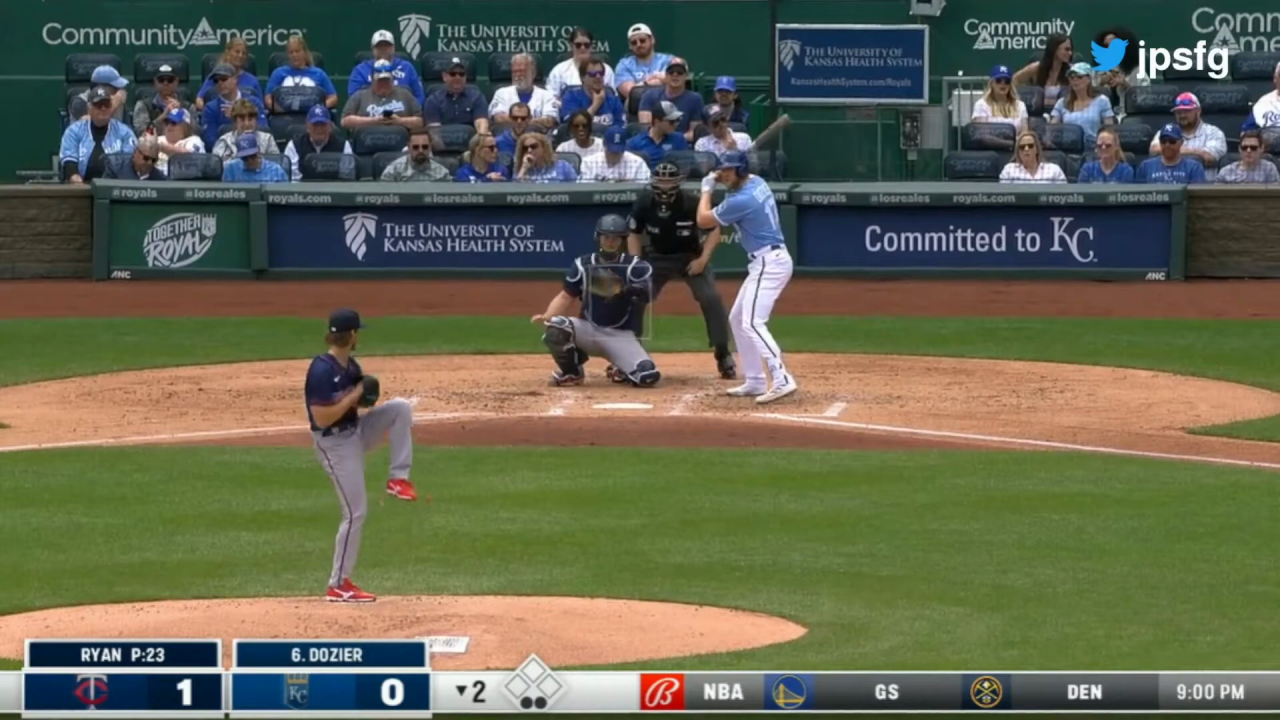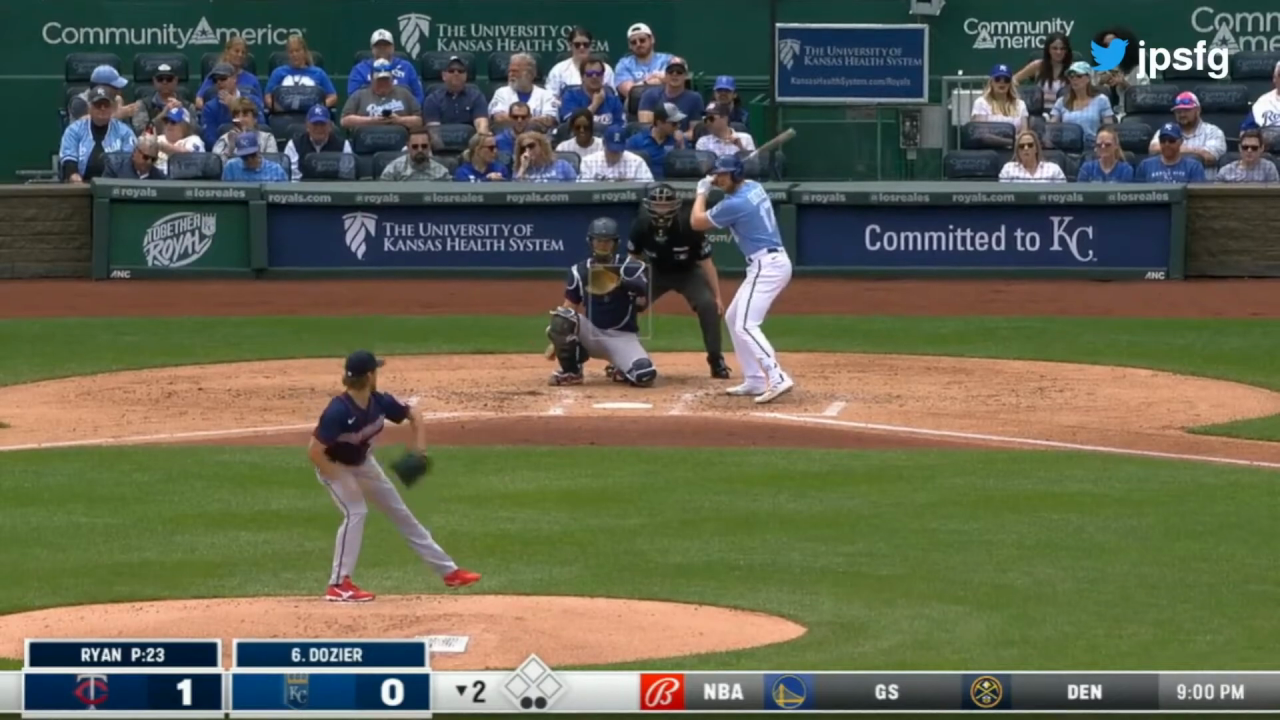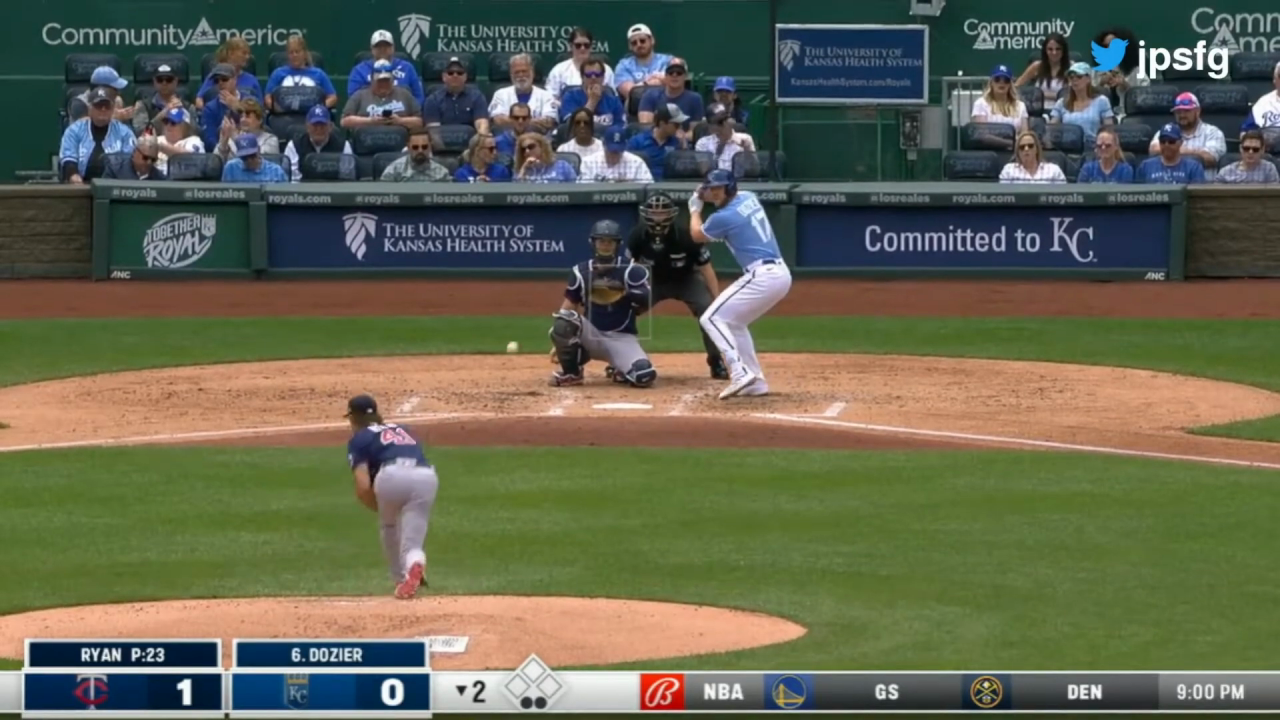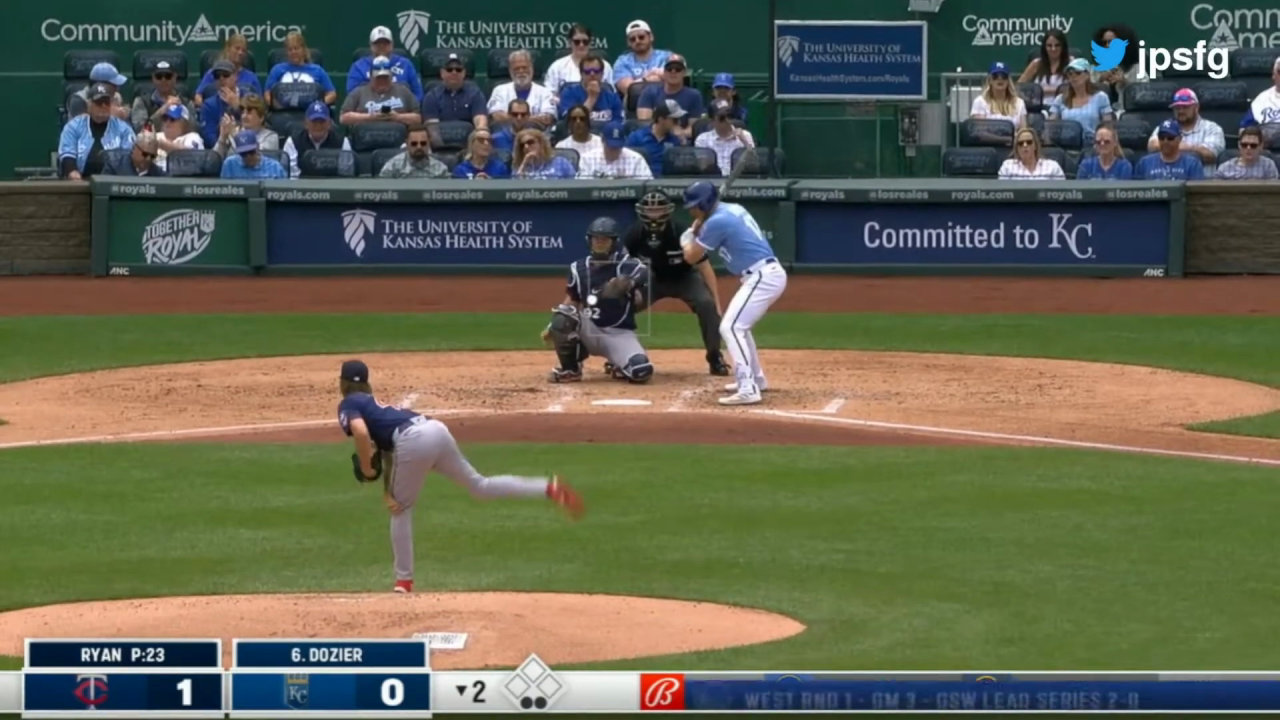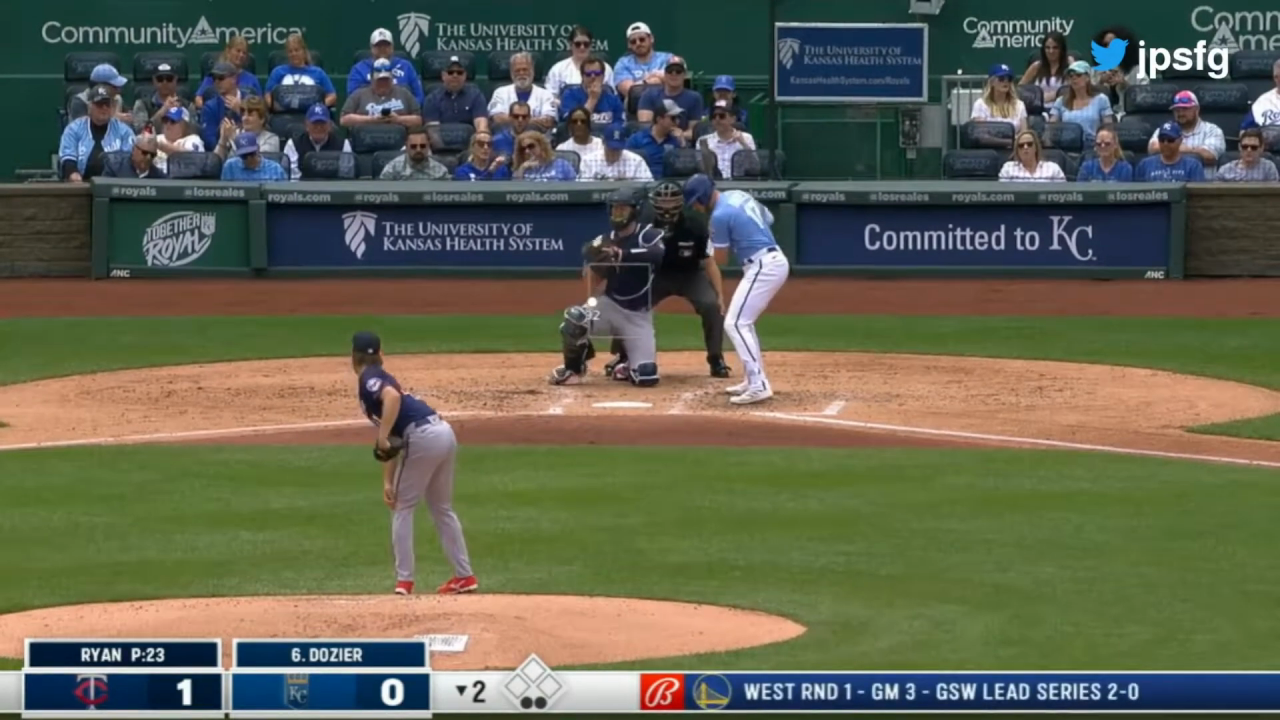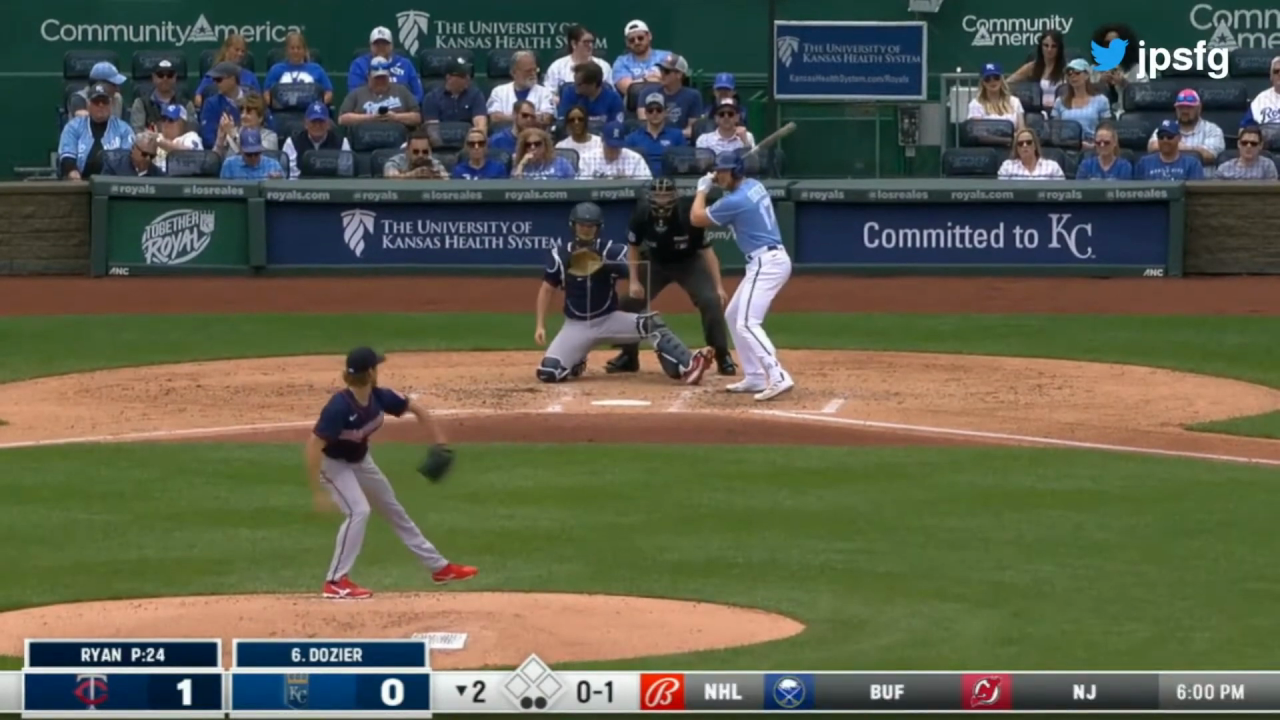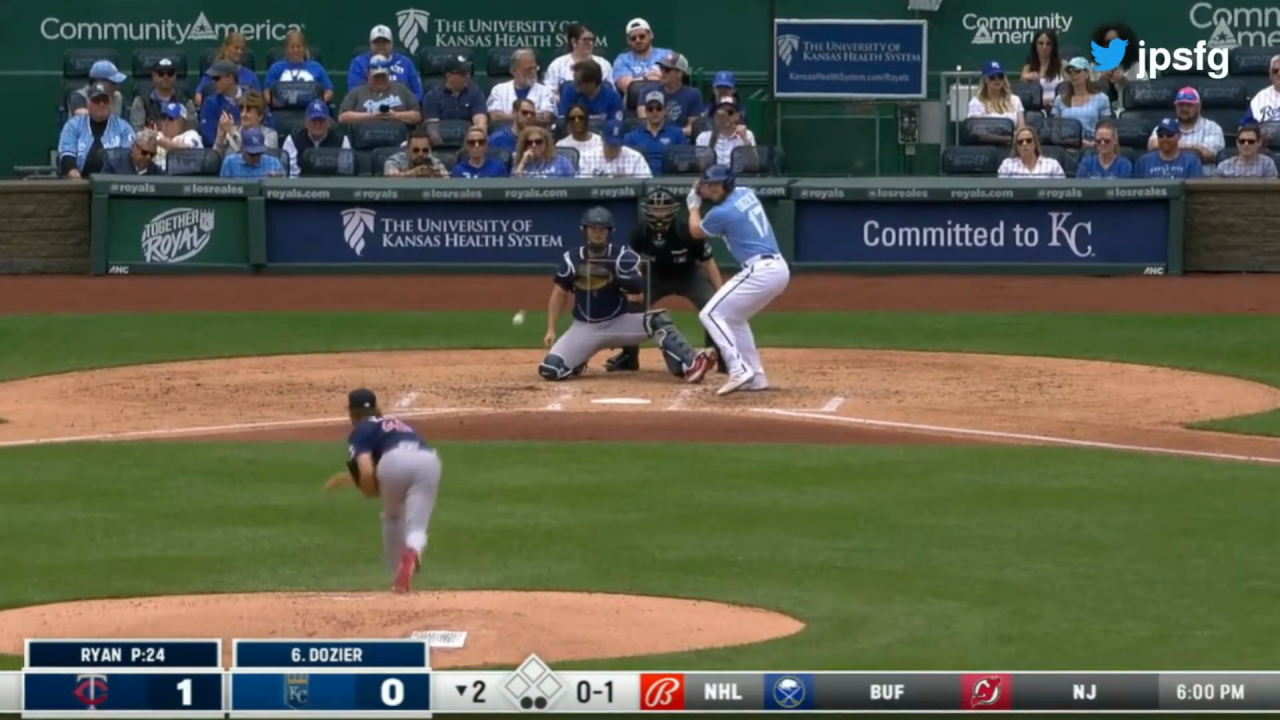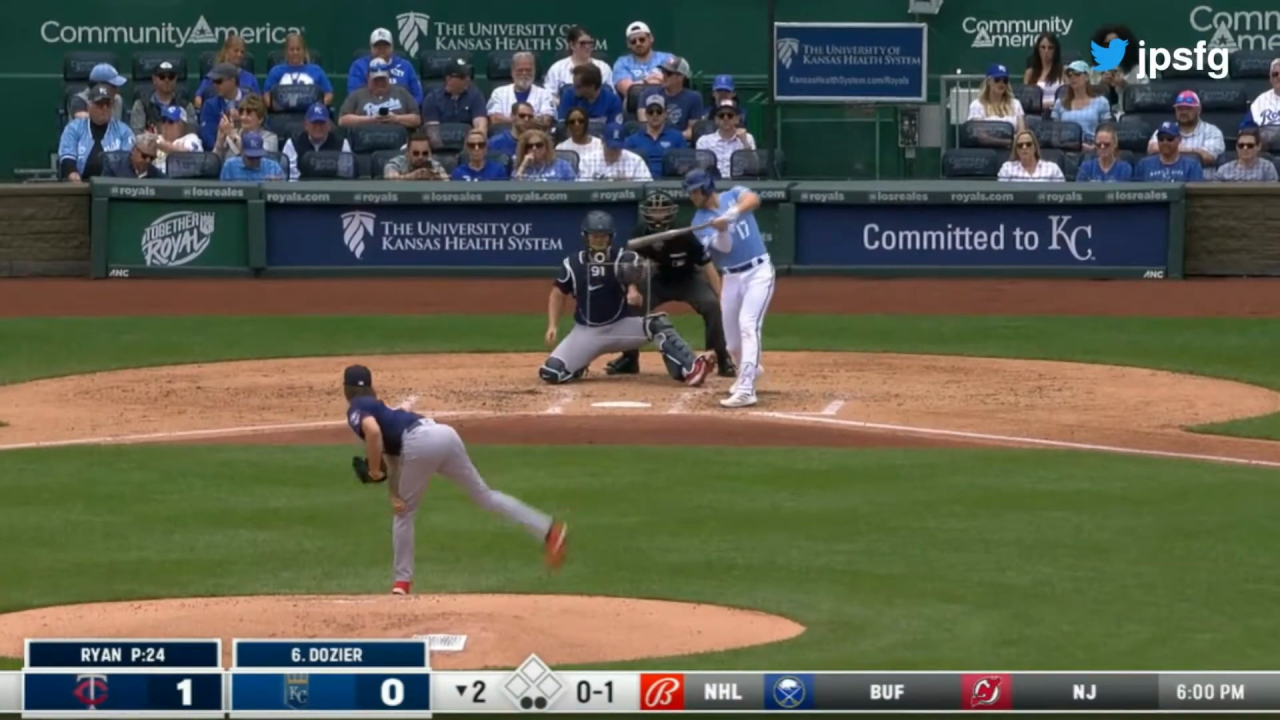
dt=0.5s
person 1, frame 1
left shoulder: (351, 364)
right shoulder: (321, 370)
right elbow: (322, 419)
left wrist: (364, 396)
right wrist: (354, 396)
left hip: (358, 430)
right hip: (336, 444)
left knee: (401, 407)
right knee: (355, 513)
left ankle: (398, 479)
right ankle: (337, 585)
person 1, frame 2
left shoulder: (380, 401)
right shoulder: (338, 411)
left elbow: (414, 416)
right elbow: (314, 452)
left wrist: (419, 448)
right wrist: (344, 481)
left hip: (364, 463)
right hip: (334, 469)
left knee: (402, 516)
right knee: (356, 513)
left ankle: (449, 571)
right ankle: (338, 585)
person 1, frame 3
left shoulder: (358, 439)
right shoulder: (397, 429)
left elbow: (362, 485)
left wrist: (375, 504)
left hip: (391, 477)
right hip: (424, 479)
left knee: (389, 527)
right knee: (411, 547)
left ankle: (406, 578)
right ankle: (414, 568)
person 1, frame 4
left shoulder: (347, 404)
right shoulder: (373, 403)
left elbow: (361, 433)
right elbow: (386, 455)
left wrist: (366, 468)
right wrist: (387, 494)
left hip: (413, 439)
right hip: (432, 433)
left knee: (400, 511)
right knee: (481, 486)
left ankle: (404, 579)
right ankle: (550, 488)
person 1, frame 5
left shoulder: (369, 378)
right shoulder: (379, 380)
left elbow: (393, 397)
right elbow: (392, 445)
left wrist: (383, 437)
right wrist: (387, 483)
left hip: (423, 438)
left knee: (403, 508)
right knee: (441, 508)
left ankle: (404, 580)
right ankle: (464, 576)
person 1, frame 6
left shoulder: (380, 396)
right shoulder: (338, 406)
left elbow: (414, 409)
right elbow: (312, 446)
left wrist: (439, 440)
right wrist: (318, 491)
left hip: (360, 461)
right hip: (334, 465)
left knee: (395, 512)
right knee: (358, 512)
left ankle: (439, 566)
right ankle: (335, 582)
person 1, frame 7
left shoulder: (359, 432)
right shoulder: (391, 422)
left elbow: (367, 473)
left wrist: (370, 489)
right wrist: (345, 479)
left hip: (395, 462)
right hip: (427, 462)
left knee: (391, 516)
right knee: (415, 527)
left ankle: (400, 576)
right ankle: (411, 553)
person 1, frame 8
left shoulder: (355, 409)
right shoulder: (378, 408)
left elbow: (373, 432)
right elbow: (391, 457)
left wrist: (373, 470)
right wrist: (393, 495)
left hip: (418, 443)
right hip: (439, 437)
left knee: (404, 514)
right knee: (484, 495)
left ankle: (402, 580)
right ankle: (548, 530)
person 2, frame 1
left shoulder: (741, 200)
right shoulder: (758, 182)
left elbow: (703, 221)
right elbow: (740, 182)
left wrist: (706, 189)
right wrist: (719, 178)
left hip: (769, 263)
right hip: (769, 262)
left knee: (752, 323)
right knee: (737, 319)
left ankle: (782, 380)
right ankle: (756, 381)
person 2, frame 2
left shoulder: (734, 204)
right shoulder: (755, 187)
left elbow: (696, 222)
left wrist: (701, 192)
right wrist: (715, 182)
left hip: (767, 266)
right hip: (778, 263)
left knee: (745, 325)
right knee: (736, 319)
left ankle: (777, 378)
right ankle: (755, 381)
person 2, frame 3
left shoulder: (724, 217)
right shoulder: (749, 197)
left elbow: (697, 235)
left wrist: (694, 209)
right wrist: (705, 197)
left hip: (762, 276)
right hip: (781, 275)
left knee: (711, 319)
right knee: (734, 323)
left ankle: (740, 373)
right ankle: (755, 382)
person 2, frame 4
left shoulder: (716, 221)
right shoulder: (732, 208)
left elbow: (691, 258)
left wrist: (686, 240)
right wrist: (698, 230)
left hip: (763, 277)
right hip: (768, 274)
left knee: (731, 327)
right knee: (738, 325)
left ankle: (747, 390)
right ankle: (755, 379)
person 2, frame 5
left shoulder: (720, 215)
right shoulder: (739, 194)
left elbow: (720, 259)
right elbow: (768, 218)
left wrist: (713, 244)
left hip: (763, 266)
right hip: (774, 263)
left knee: (735, 323)
right knee: (742, 323)
left ankle: (759, 386)
right ankle: (755, 380)
person 2, frame 6
left shoulder: (734, 201)
right shoulder: (755, 185)
left elbow: (696, 218)
left wrist: (702, 189)
right wrist: (714, 181)
left hip: (767, 263)
right hip: (776, 260)
left knee: (746, 322)
right knee: (735, 316)
left ankle: (777, 377)
right ankle: (756, 378)
person 2, frame 7
left shoulder: (722, 213)
right shoulder: (747, 194)
left elbow: (696, 231)
left wrist: (693, 205)
right wrist: (702, 192)
left hip: (760, 271)
right hip: (778, 270)
left knee: (711, 314)
right knee: (734, 319)
left ankle: (739, 370)
right ankle: (755, 376)
person 2, frame 8
left shoulder: (734, 195)
right shoulder: (700, 221)
left elbow: (753, 199)
right elbow: (724, 247)
left wrist: (734, 212)
right wrist: (722, 228)
left hip: (759, 272)
right hip: (731, 278)
left knee: (748, 325)
right knee: (733, 340)
left ankle: (746, 390)
right ankle: (749, 372)
person 3, frame 1
left shoulder: (691, 203)
right shoulder: (643, 203)
left elbow: (714, 231)
right elbow: (634, 236)
left wrist: (703, 258)
left hip: (690, 257)
right hip: (656, 257)
left knee: (711, 298)
left ankle: (723, 354)
person 3, frame 2
left shoulder: (690, 227)
right shoulder: (640, 226)
left elbow: (706, 263)
right elbow: (633, 259)
left wrist: (718, 297)
left hip: (688, 272)
right hip: (654, 273)
left knee: (708, 305)
left ankle: (716, 359)
person 3, frame 3
left shoulder: (687, 236)
right shoulder: (638, 235)
left elbow: (706, 269)
left hip: (686, 280)
right hip: (653, 281)
left knee: (707, 308)
left ankle: (716, 361)
person 3, frame 4
left shoulder: (684, 233)
right shoulder: (633, 234)
left elbow: (704, 266)
left wrist: (716, 300)
left hip: (684, 278)
right hip: (651, 280)
left knee: (707, 304)
left ankle: (715, 357)
person 3, frame 5
left shoulder: (695, 225)
right shoulder: (646, 224)
left elbow: (710, 261)
left wrist: (720, 296)
left hip: (691, 274)
right hip: (658, 275)
left knee: (711, 306)
left ankle: (716, 359)
right ankle: (622, 358)
person 3, frame 6
left shoulder: (688, 218)
right shoulder: (640, 217)
left elbow: (707, 251)
right elbow: (633, 248)
left wrist: (719, 286)
right wrist: (634, 280)
left hip: (688, 264)
right hip: (656, 265)
left knee: (711, 301)
right knee: (629, 301)
left ankle: (722, 355)
right ankle: (629, 355)
person 3, frame 7
left shoulder: (687, 231)
right shoulder: (640, 232)
left elbow: (708, 262)
left hip: (689, 275)
right hip: (655, 276)
right knee: (629, 304)
left ankle: (721, 355)
right ankle: (629, 355)
person 3, frame 8
left shoulder: (686, 236)
right shoulder: (639, 235)
left elbow: (707, 266)
left wrist: (721, 299)
left hip: (688, 279)
right hip: (655, 282)
left knee: (713, 306)
left ankle: (723, 358)
right ankle: (629, 358)
person 4, frame 1
left shoulder: (634, 266)
right shoulder: (582, 265)
left elbow: (648, 295)
right elbow: (565, 297)
left wrist: (625, 288)
right wrist: (546, 316)
left hip: (620, 335)
right hip: (589, 330)
left knee: (648, 376)
right knee: (556, 327)
left ankle: (622, 370)
right ankle: (572, 372)
person 4, frame 2
left shoulder: (630, 266)
right shoulder: (579, 271)
left elbow: (644, 291)
right elbow: (569, 308)
left wrist: (620, 282)
right wrist: (559, 340)
left hip: (621, 336)
right hip: (591, 333)
left knee: (645, 375)
right knee: (561, 317)
left ankle: (622, 369)
right ankle: (571, 371)
person 4, frame 3
left shoulder: (632, 271)
right shoulder: (580, 272)
left elbow: (647, 302)
right elbow: (568, 307)
left wrist: (625, 292)
right wrist: (560, 342)
left hip: (621, 338)
right hip: (591, 335)
left knee: (644, 376)
right knee: (563, 319)
left ankle: (620, 370)
right ankle: (571, 372)
person 4, frame 4
left shoulder: (627, 265)
right shoulder: (578, 268)
left elbow: (647, 278)
right elbow: (572, 302)
left wrist: (631, 282)
right wrist: (552, 330)
left hip: (620, 334)
right hip: (590, 330)
left knee: (641, 371)
right knee: (562, 316)
left ankle: (618, 366)
right ankle: (570, 369)
person 4, frame 5
left shoulder: (649, 236)
right shoulder: (603, 242)
left elbow: (656, 257)
right elbow: (591, 282)
left wrist: (620, 254)
right wrist: (596, 264)
left hip: (637, 315)
right hip: (608, 306)
left knee: (647, 376)
right knee: (573, 323)
left ankle: (628, 367)
right ankle: (573, 369)
person 4, frame 6
left shoulder: (611, 249)
right shoulder: (559, 255)
left elbow: (624, 270)
right elbow: (546, 290)
left wrist: (602, 264)
right wrist: (540, 325)
left hip: (610, 320)
right hip: (576, 325)
left knee: (651, 323)
right knee: (548, 372)
left ankle: (687, 367)
right ankle: (575, 364)
person 4, frame 7
left shoulder: (623, 256)
right shoulder: (571, 259)
left elbow: (638, 287)
right elbow: (559, 294)
left wrist: (610, 278)
right wrist: (551, 330)
left hip: (619, 322)
right hip: (585, 328)
left knee: (658, 321)
right knee: (550, 370)
left ankle: (690, 366)
right ankle: (577, 362)
person 4, frame 8
left shoulder: (622, 258)
right shoulder: (572, 264)
left elbow: (640, 267)
right elbow: (557, 295)
left wrist: (638, 275)
right wrist: (553, 325)
left hip: (620, 326)
right hip: (586, 332)
left knee: (657, 324)
right knee: (550, 373)
left ankle: (690, 369)
right ankle: (578, 365)
